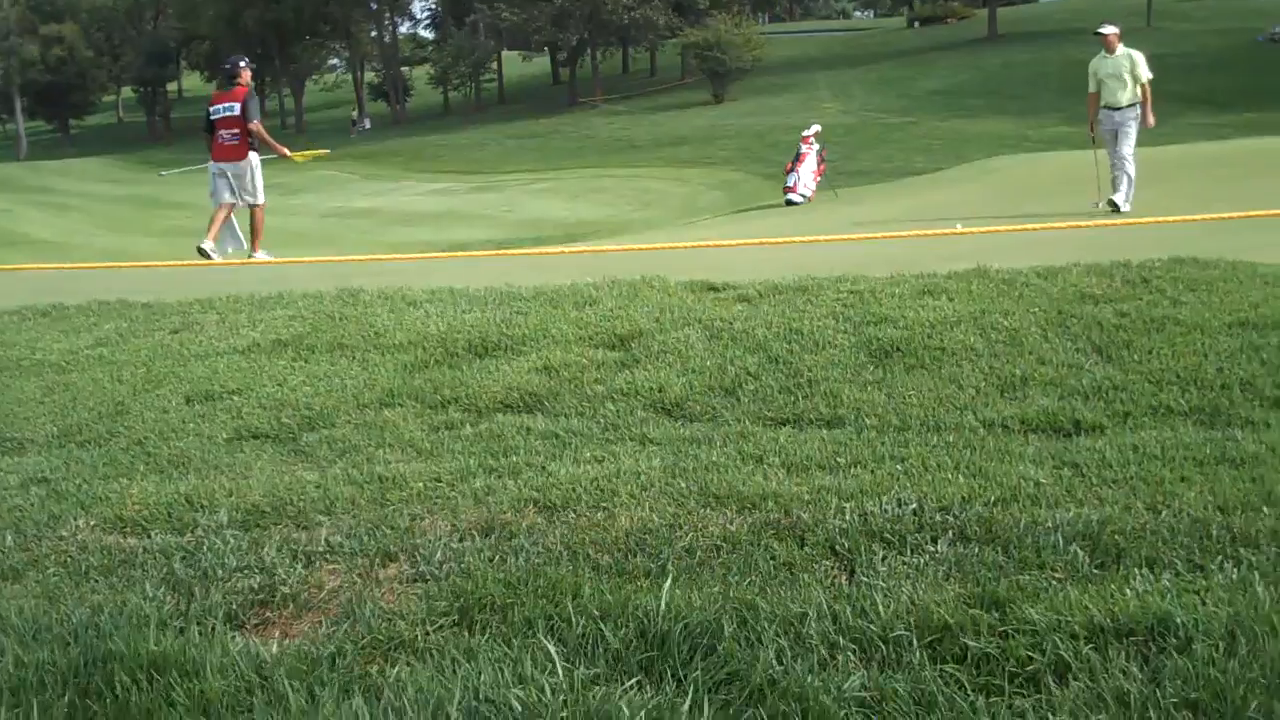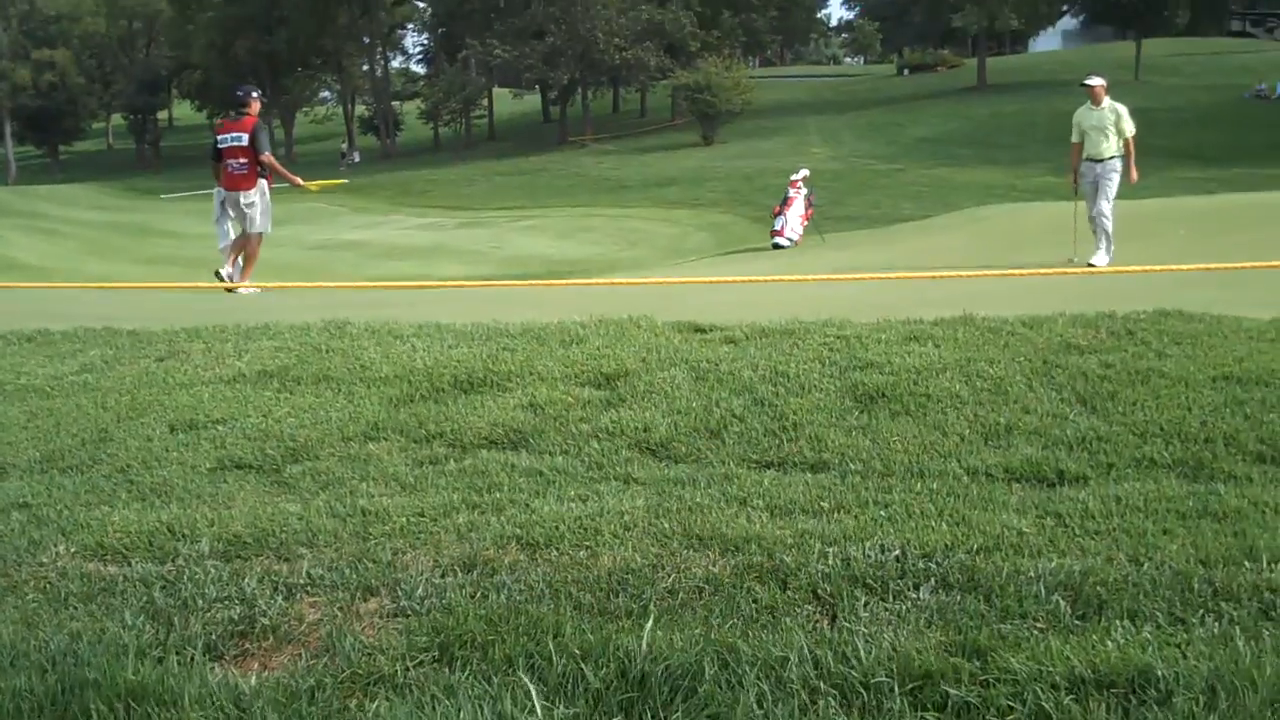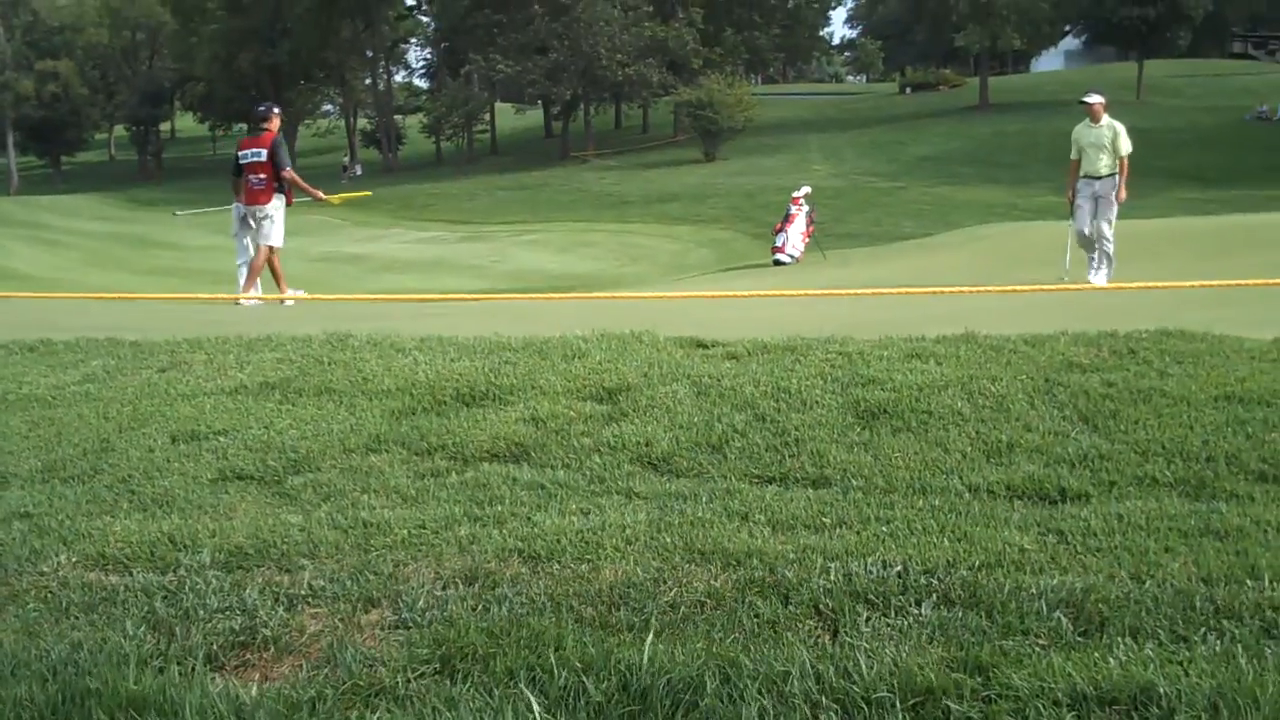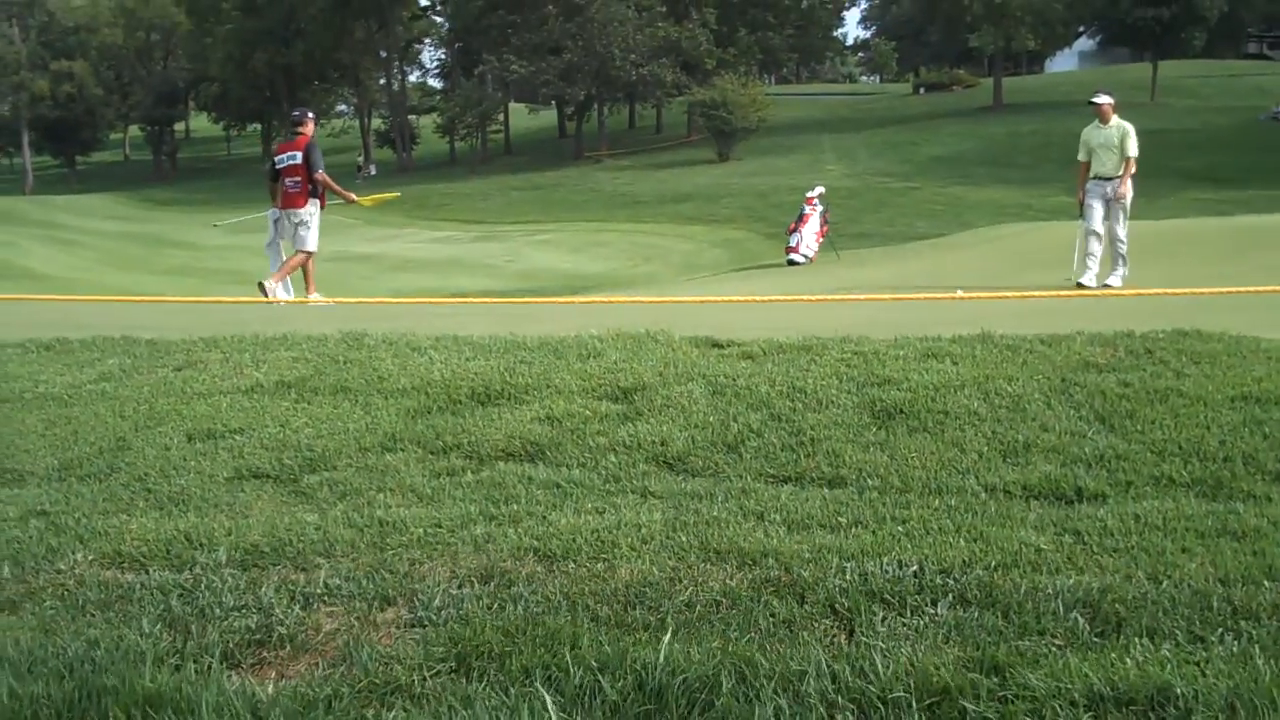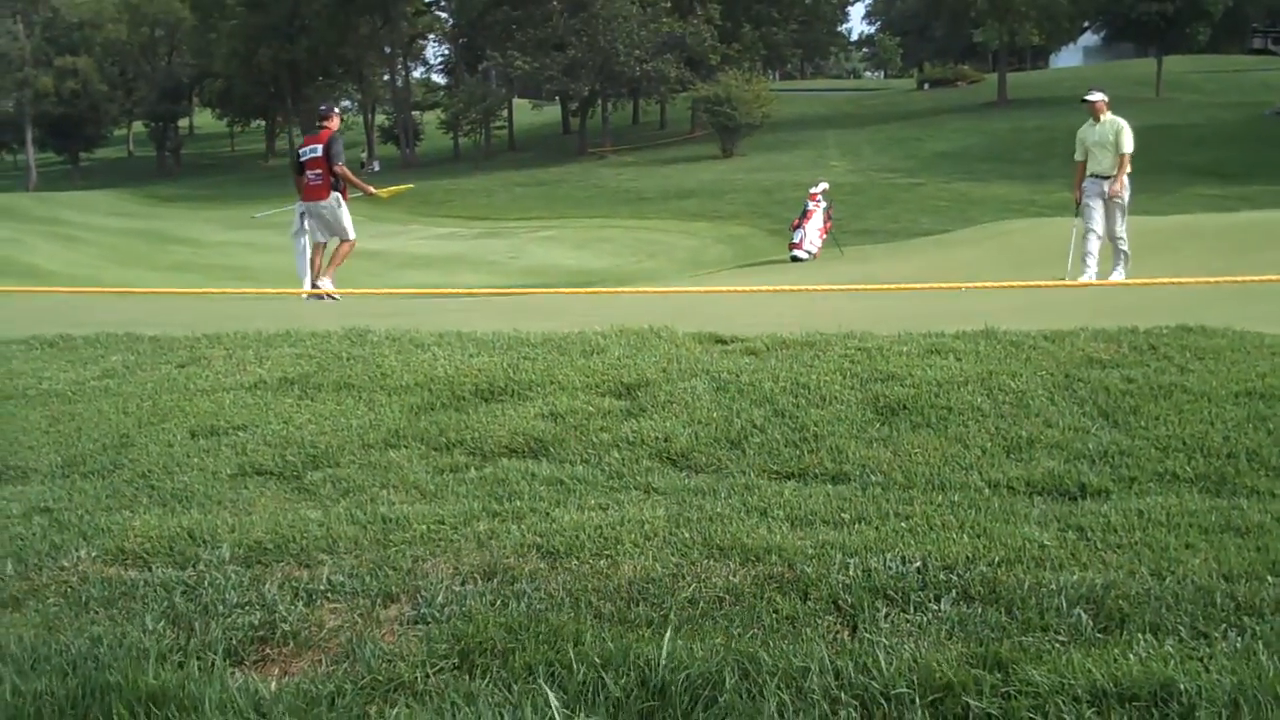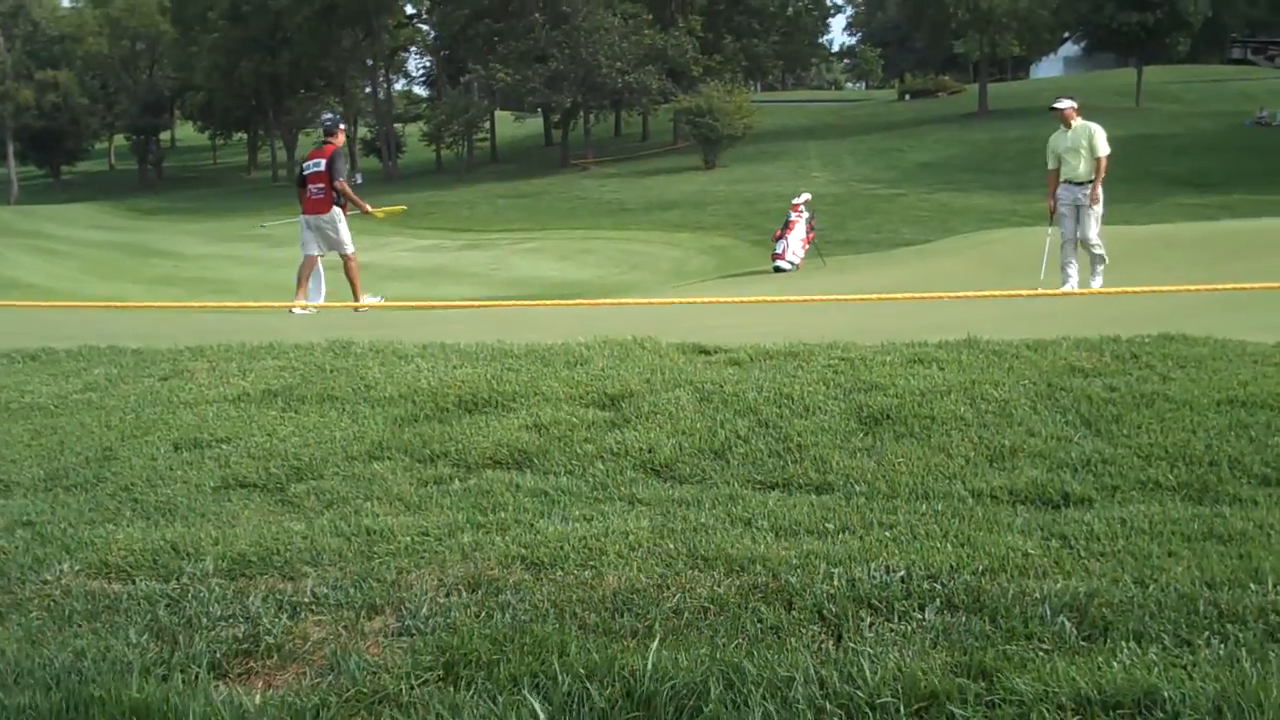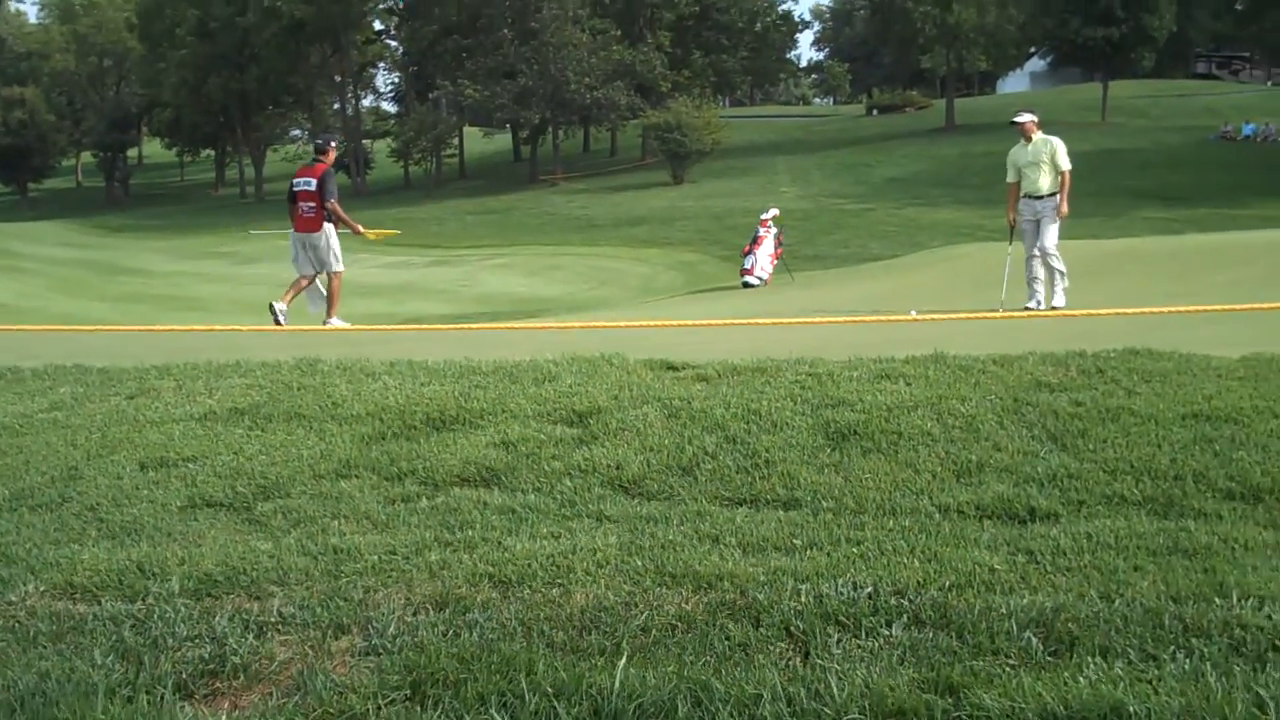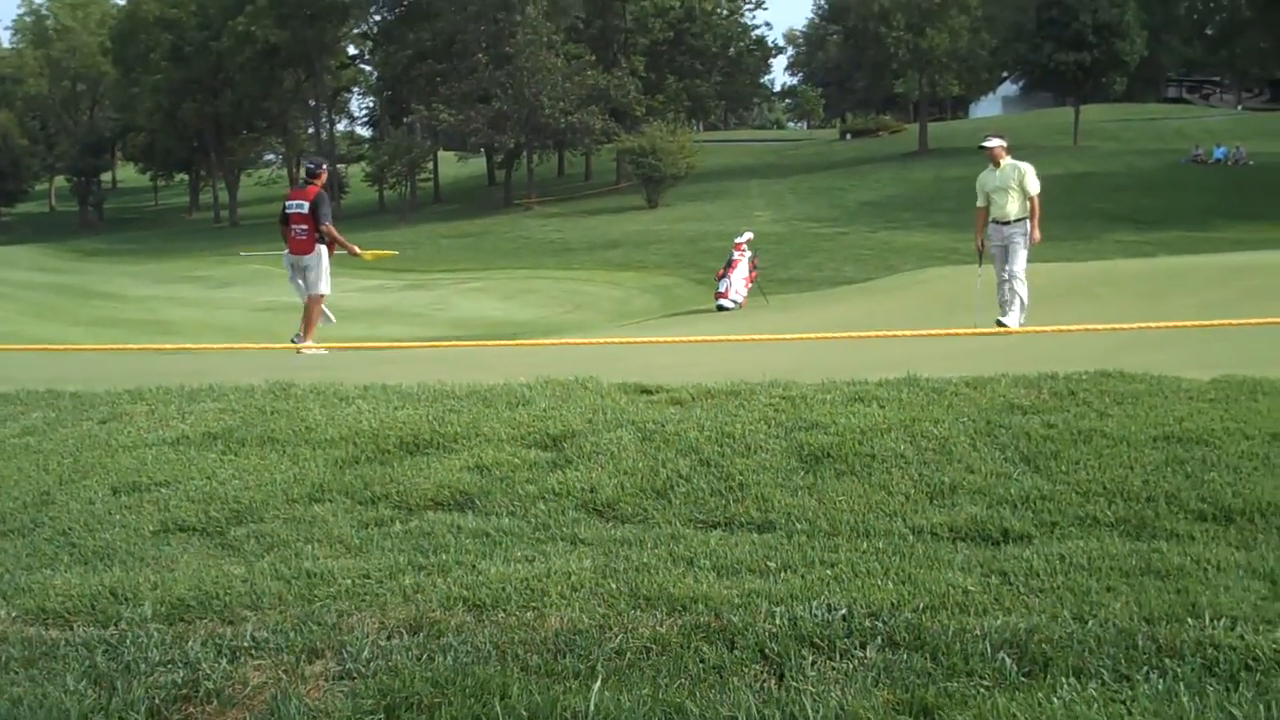
dt=0.2s
person 1, frame 1
left shoulder: (215, 99)
right shoulder: (247, 94)
left elbow: (209, 133)
right elbow: (253, 126)
left wrist: (215, 155)
right wrist: (276, 148)
left hip: (220, 160)
right hip: (244, 158)
left knee: (225, 205)
right knee: (257, 205)
left ankle: (208, 242)
right ankle: (256, 253)
person 1, frame 2
left shoulder: (222, 127)
right shoulder: (256, 125)
left elbow: (216, 161)
right elbow: (264, 158)
left wrist: (220, 183)
right wrist: (290, 178)
left hip: (230, 189)
right hip: (252, 187)
left knee: (246, 234)
right knee: (255, 235)
left ankle: (227, 267)
right ankle: (243, 282)
person 1, frame 3
left shoulder: (243, 143)
right shoulder: (275, 140)
left elbow: (236, 177)
right elbow: (286, 173)
left wrist: (239, 197)
right wrist: (311, 192)
left hip: (251, 203)
right hip: (271, 201)
left knee: (270, 248)
right knee: (264, 249)
left ankle: (284, 291)
right ankle: (245, 294)
person 1, frame 4
left shoulder: (280, 149)
right shoulder: (309, 144)
left elbow: (273, 182)
right elbow: (318, 176)
left wrist: (276, 203)
right wrist: (343, 194)
left hip: (287, 206)
right hip: (306, 205)
left knee: (306, 251)
right knee: (304, 253)
left ankle: (312, 294)
right ankle: (271, 282)
person 1, frame 5
left shoulder: (305, 142)
right shoulder: (333, 137)
left elbow: (298, 175)
right elbow: (338, 168)
left wrist: (302, 196)
right wrist: (363, 187)
left hip: (310, 200)
right hip: (329, 198)
left knee: (318, 244)
right knee: (348, 240)
left ankle: (314, 288)
right ankle: (324, 279)
person 1, frame 6
left shoulder: (310, 157)
right shoulder: (336, 152)
left elbow: (300, 188)
right elbow: (339, 184)
left wrist: (306, 209)
right wrist: (360, 205)
left hip: (310, 214)
right hip: (330, 212)
left knee: (310, 257)
right knee: (349, 256)
left ankle: (299, 302)
right ankle: (359, 300)
person 1, frame 7
left shoulder: (299, 173)
right shoulder: (326, 172)
left elbow: (291, 204)
right elbow: (330, 204)
left wrist: (297, 224)
right wrist: (351, 225)
left hip: (301, 231)
right hip: (321, 229)
left knee: (308, 275)
right knee: (335, 273)
left ankle: (281, 304)
right ankle: (331, 319)
person 1, frame 8
left shoulder: (291, 194)
right shoulder: (319, 195)
left elbow: (283, 225)
right elbow: (325, 227)
left wrist: (290, 245)
right wrist: (349, 247)
left hip: (296, 253)
right hip: (314, 251)
left knee: (312, 296)
right knee: (317, 297)
left ankle: (302, 334)
right ankle: (306, 343)
person 2, frame 1
left shoulder: (1133, 56)
right shoulder: (1095, 63)
left elbow: (1145, 85)
right elbow: (1093, 94)
left wrist: (1148, 112)
right wrist: (1091, 120)
left hip: (1129, 112)
right hip: (1107, 114)
left knee: (1124, 154)
right knee: (1114, 160)
left ankle: (1122, 197)
right ankle: (1122, 200)
person 2, frame 2
left shoulder: (1117, 110)
right shoulder: (1080, 114)
left elbow: (1128, 140)
right elbow: (1077, 144)
left wrist: (1132, 167)
right wrist: (1073, 170)
left hip: (1110, 164)
right hip: (1088, 165)
left knee: (1103, 210)
right knee: (1093, 213)
left ankle: (1102, 254)
right ankle: (1106, 249)
person 2, frame 3
left shoulder: (1115, 128)
right shoulder: (1078, 130)
left elbow: (1123, 159)
left wrist: (1122, 187)
right wrist: (1070, 187)
left hip: (1108, 182)
right hip: (1085, 183)
left knee: (1104, 231)
right knee: (1081, 229)
left ankle: (1103, 273)
right ankle: (1094, 259)
person 2, frame 4
left shoulder: (1125, 128)
right shoulder: (1088, 132)
left elbow: (1130, 159)
left wrist: (1123, 184)
right wrist: (1080, 189)
left hip: (1118, 184)
right hip: (1095, 184)
left knee: (1117, 233)
right knee: (1093, 228)
left ankle: (1118, 274)
right ankle: (1089, 274)
person 2, frame 5
left shoulder: (1119, 125)
right shoulder: (1083, 131)
left elbow: (1125, 156)
left wrist: (1117, 182)
right wrist: (1077, 188)
left hip: (1116, 182)
right hip: (1092, 183)
left knee: (1116, 231)
right knee: (1092, 228)
left ankle: (1120, 269)
right ankle: (1089, 273)
person 2, frame 6
left shoulder: (1091, 129)
right shoulder: (1054, 139)
left elbow: (1102, 159)
right elbow: (1053, 170)
left wrist: (1096, 187)
right wrist: (1051, 197)
left hip: (1089, 188)
right hip: (1066, 189)
left knee: (1088, 236)
right knee: (1068, 238)
left ankle: (1098, 271)
right ankle: (1070, 282)
person 2, frame 7
left shoulder: (1052, 143)
right shoulder: (1014, 152)
left elbow: (1065, 173)
right elbow: (1013, 183)
left wrist: (1063, 201)
right wrist: (1010, 210)
left hip: (1050, 202)
right hip: (1027, 204)
left knee: (1047, 246)
right knee: (1031, 252)
left ankle: (1059, 289)
right ankle: (1036, 297)
person 2, frame 8
left shoulder: (1021, 169)
right shoulder: (983, 177)
left elbow: (1034, 198)
right elbow: (982, 208)
left wrist: (1035, 227)
right wrist: (978, 235)
left hip: (1019, 227)
right hip: (995, 229)
left knee: (1015, 272)
right knee: (1002, 277)
left ankle: (1014, 318)
right ankle: (1008, 318)
